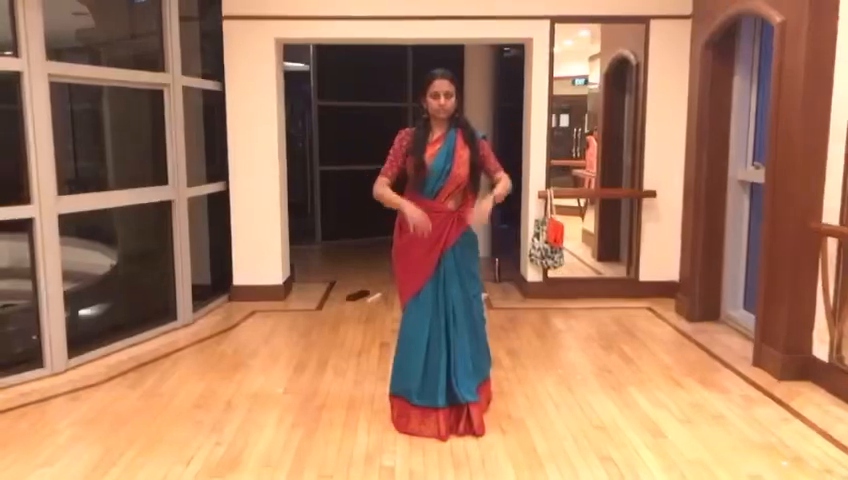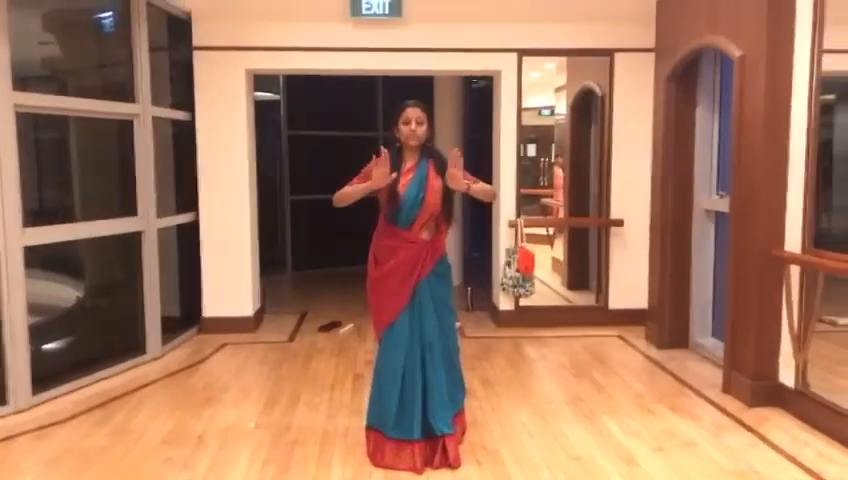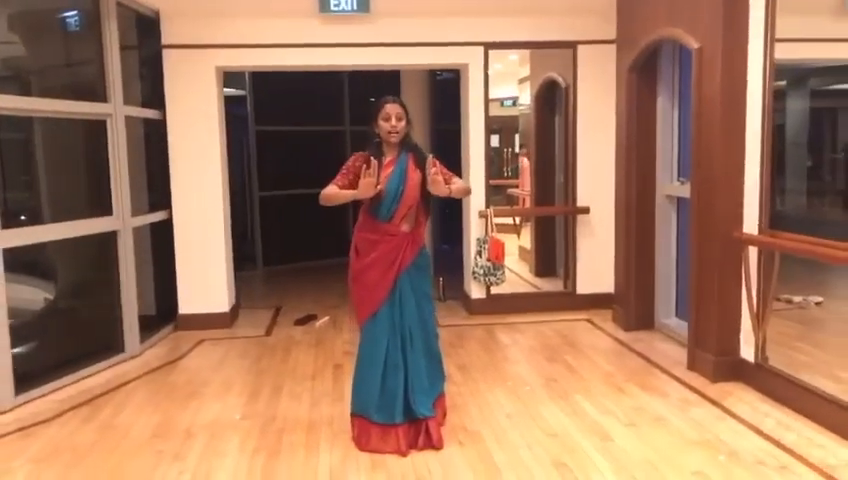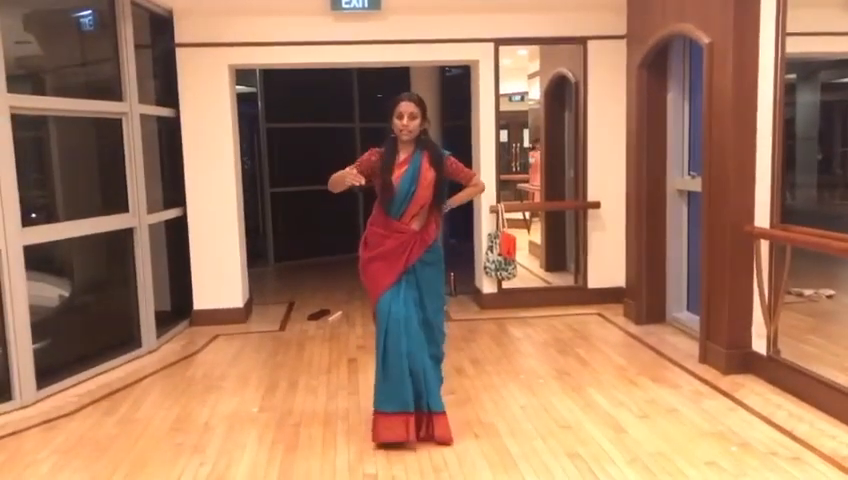
dt=0.7s
person 1, frame 1
left shoulder: (471, 140)
right shoulder: (409, 138)
left elbow: (504, 180)
right elbow: (380, 187)
left wrist: (489, 200)
right wrist: (406, 203)
left hip: (456, 238)
right hip: (417, 239)
left knee: (461, 312)
right knee: (421, 315)
left ankle: (462, 393)
right ankle: (421, 397)
person 1, frame 2
left shoulder: (442, 166)
right shoulder: (381, 165)
left elbow: (490, 193)
right elbow: (338, 199)
left wrist: (463, 186)
right wrist: (372, 185)
left hip: (431, 267)
right hip: (391, 266)
left knee: (435, 340)
right knee: (397, 344)
left ankle: (438, 425)
right ankle: (397, 430)
person 1, frame 3
left shoulder: (421, 161)
right shoulder: (361, 162)
left elbow: (464, 187)
right elbow: (325, 197)
left wrist: (443, 189)
right wrist: (359, 193)
left hip: (410, 257)
right hip: (373, 258)
left knee: (415, 328)
right knee: (379, 332)
left ankle: (418, 410)
right ankle: (381, 416)
person 1, frame 4
left shoulder: (437, 159)
right shoulder: (377, 158)
left elbow: (477, 184)
right elbow: (333, 185)
left wrist: (445, 206)
right wrist: (344, 177)
left hip: (423, 253)
right hip: (384, 252)
left knee: (425, 327)
right knee: (394, 325)
left ankle: (425, 409)
right ankle: (396, 412)
